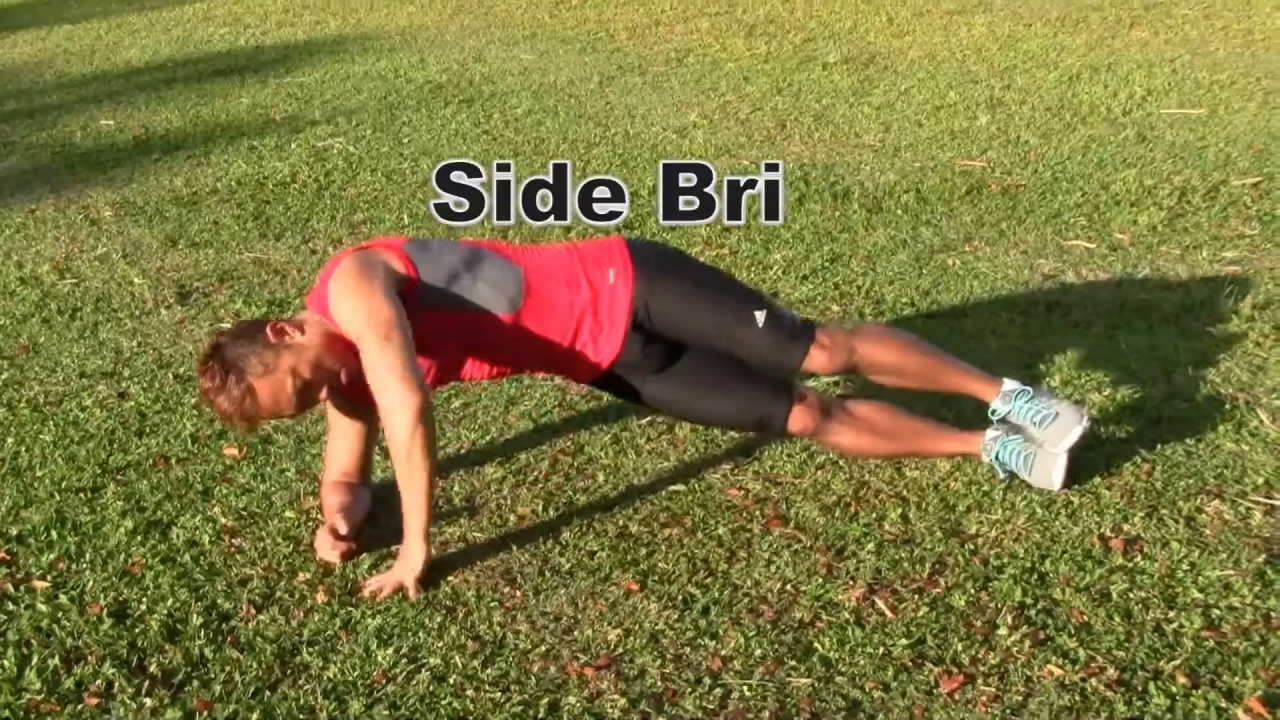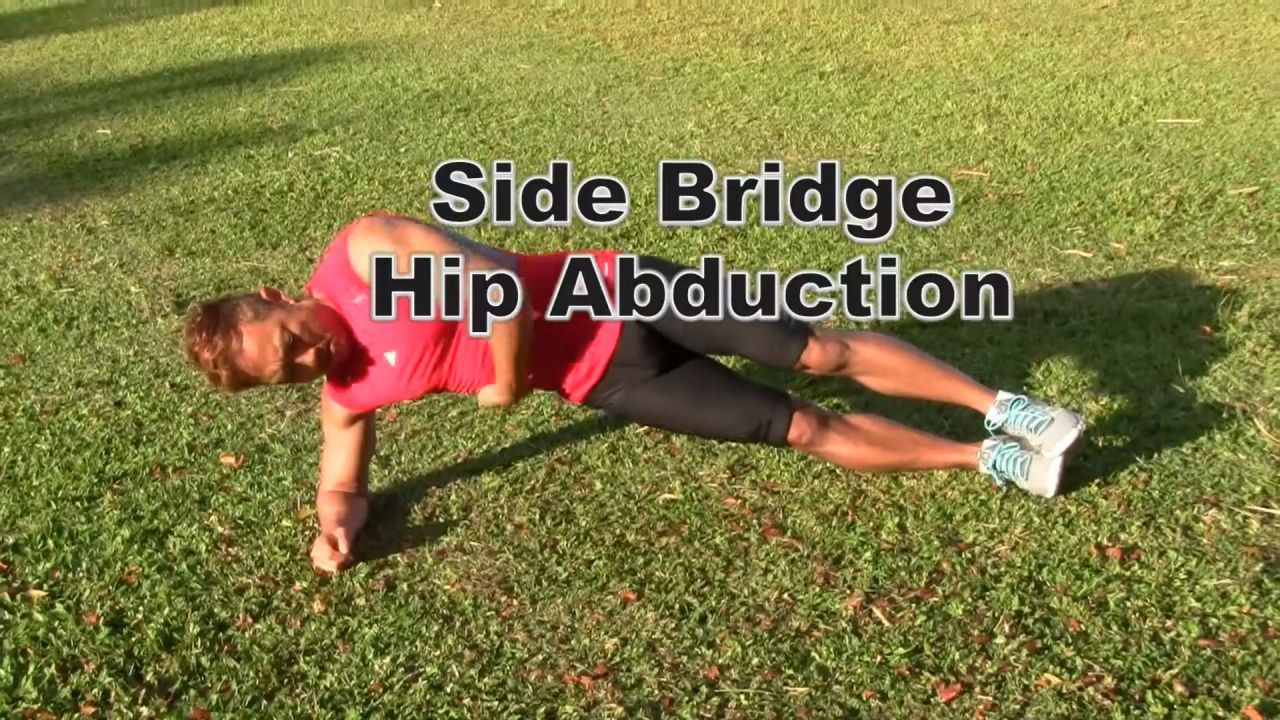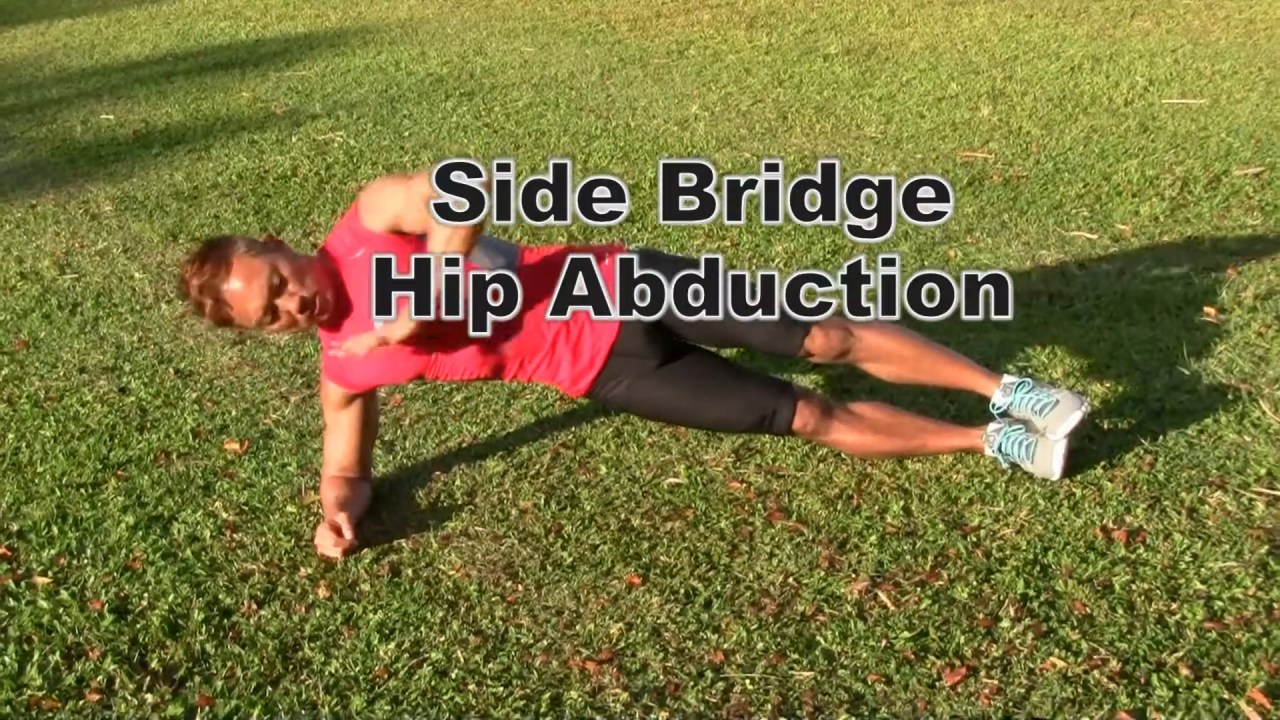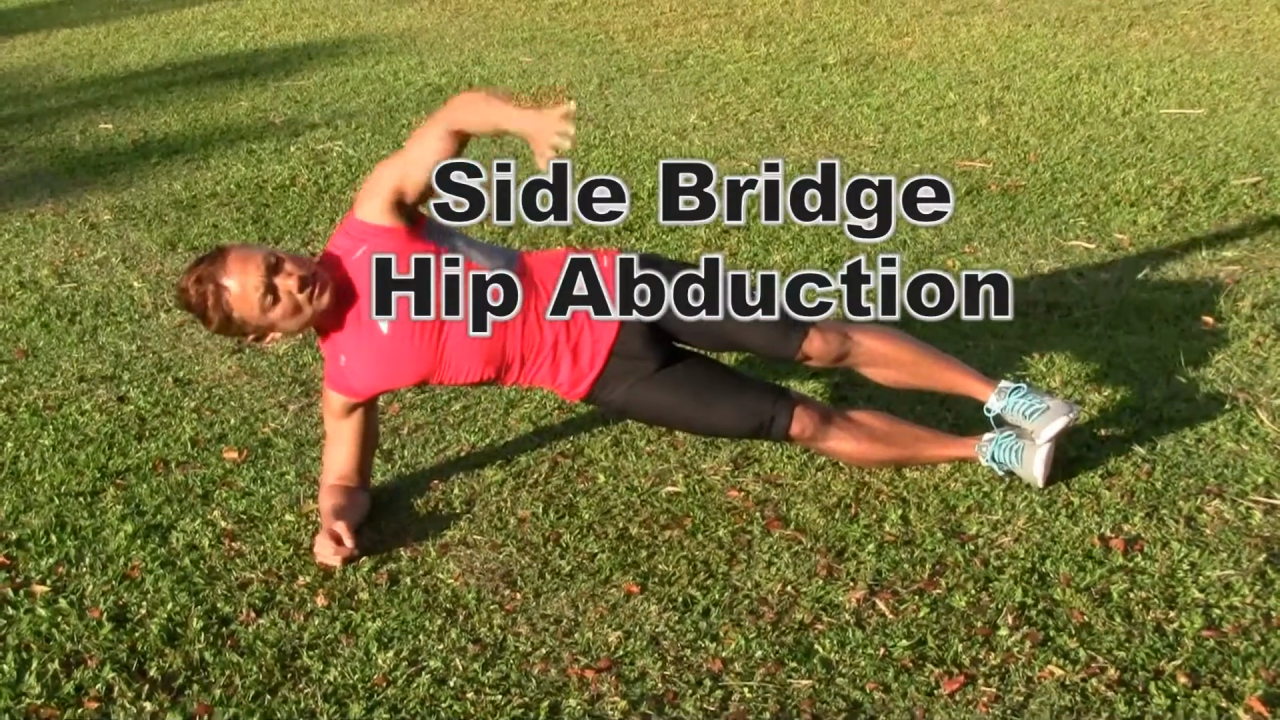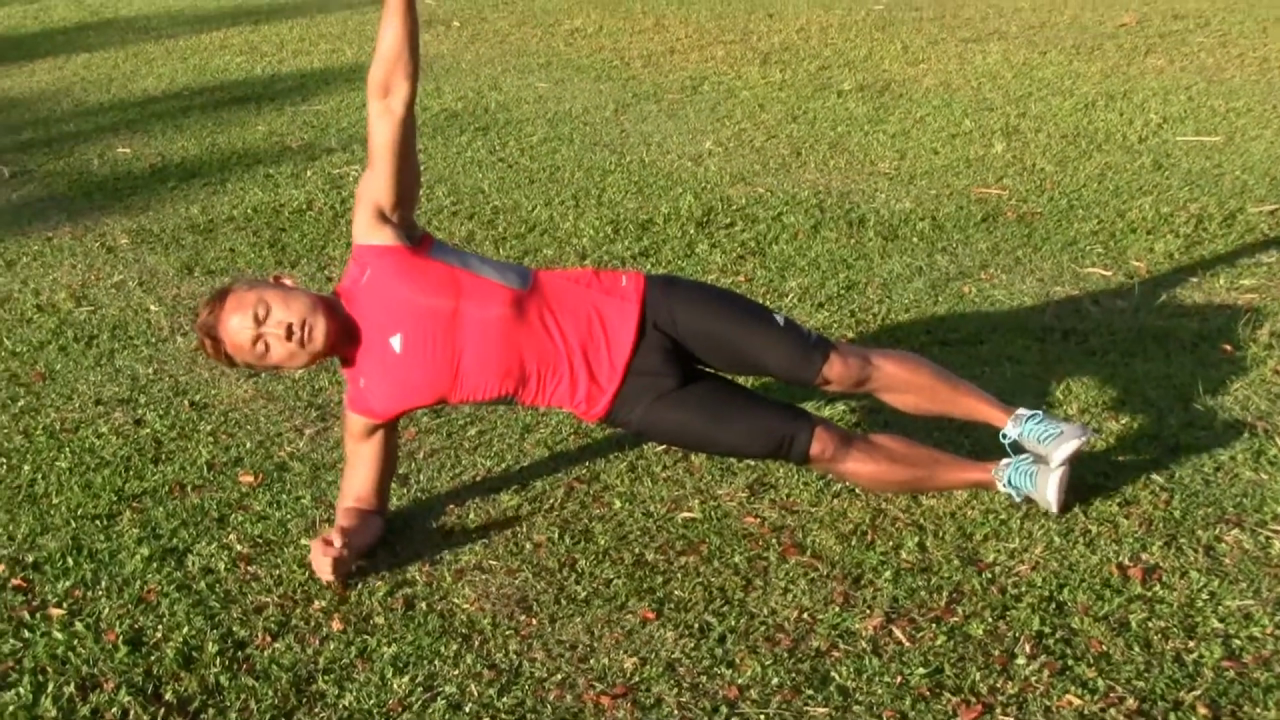
dt=1s
person 1, frame 1
left shoulder: (349, 283)
right shoulder: (347, 384)
left elbow: (409, 411)
right elbow: (345, 477)
left wrist: (417, 548)
right wrist: (336, 522)
left hip: (623, 284)
right hip: (612, 361)
left knee: (824, 353)
right knee: (807, 419)
left ankle: (1005, 397)
right ankle: (988, 448)
person 1, frame 2
left shoulder: (361, 249)
right shoulder: (347, 392)
left elbow: (498, 284)
right elbow: (342, 485)
left wrist: (506, 384)
right wrist: (335, 529)
left hip: (616, 296)
right hip: (602, 381)
left knee: (821, 348)
right knee: (806, 431)
left ankle: (1000, 407)
right ankle: (988, 461)
person 1, frame 3
left shoulder: (371, 216)
right shoulder: (344, 372)
right elbow: (347, 467)
left wrist: (429, 312)
right wrist: (337, 512)
left hip: (618, 287)
right hip: (603, 374)
left knee: (826, 336)
right knee: (808, 418)
left ankle: (1006, 390)
right ankle: (990, 442)
person 1, frame 4
left shoulder: (371, 219)
right shoulder: (346, 381)
left elbow: (457, 114)
right elbow: (343, 474)
left wrist: (523, 116)
right wrist: (333, 525)
left hip: (617, 289)
right hip: (595, 380)
left knee: (821, 339)
right knee: (808, 423)
left ankle: (1001, 393)
right ankle: (981, 452)
person 1, frame 5
left shoulder: (374, 238)
right shoulder: (368, 400)
left elbow: (392, 96)
right elbow: (364, 503)
right wrist: (342, 545)
left hip: (636, 312)
right hip: (625, 396)
left knee: (845, 368)
right knee: (823, 448)
left ankle: (1018, 425)
right ankle: (1003, 477)
